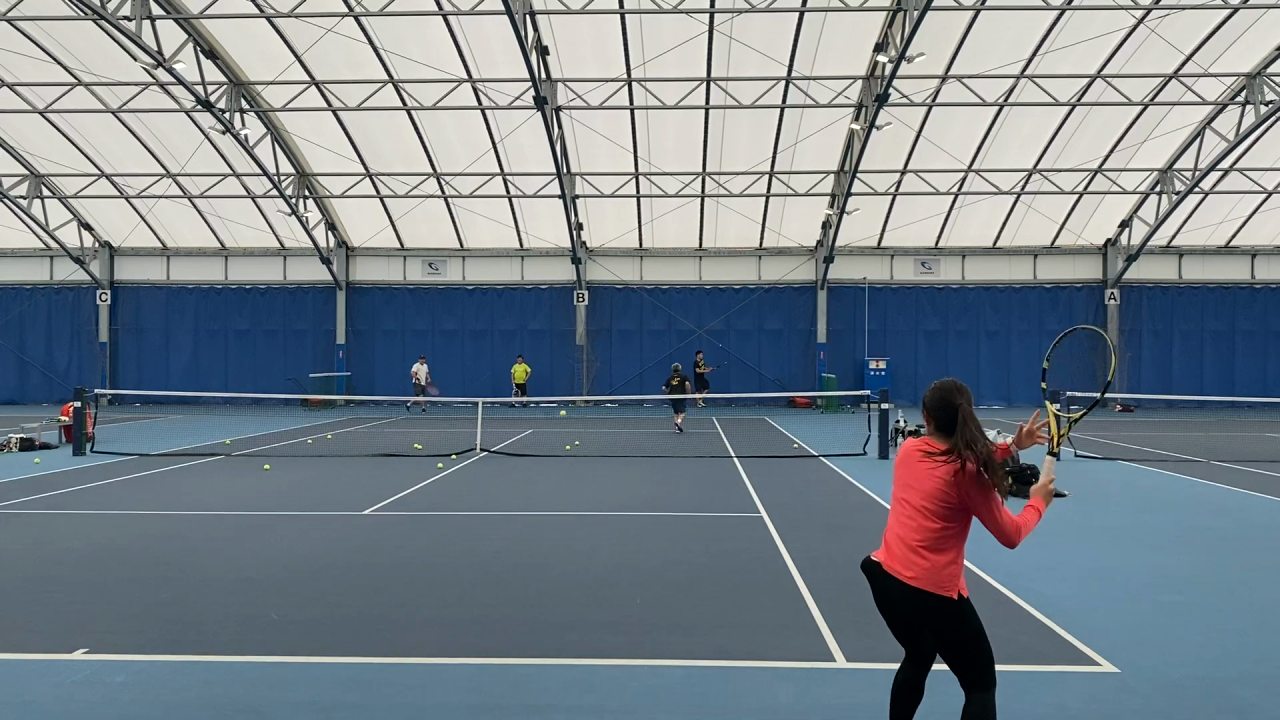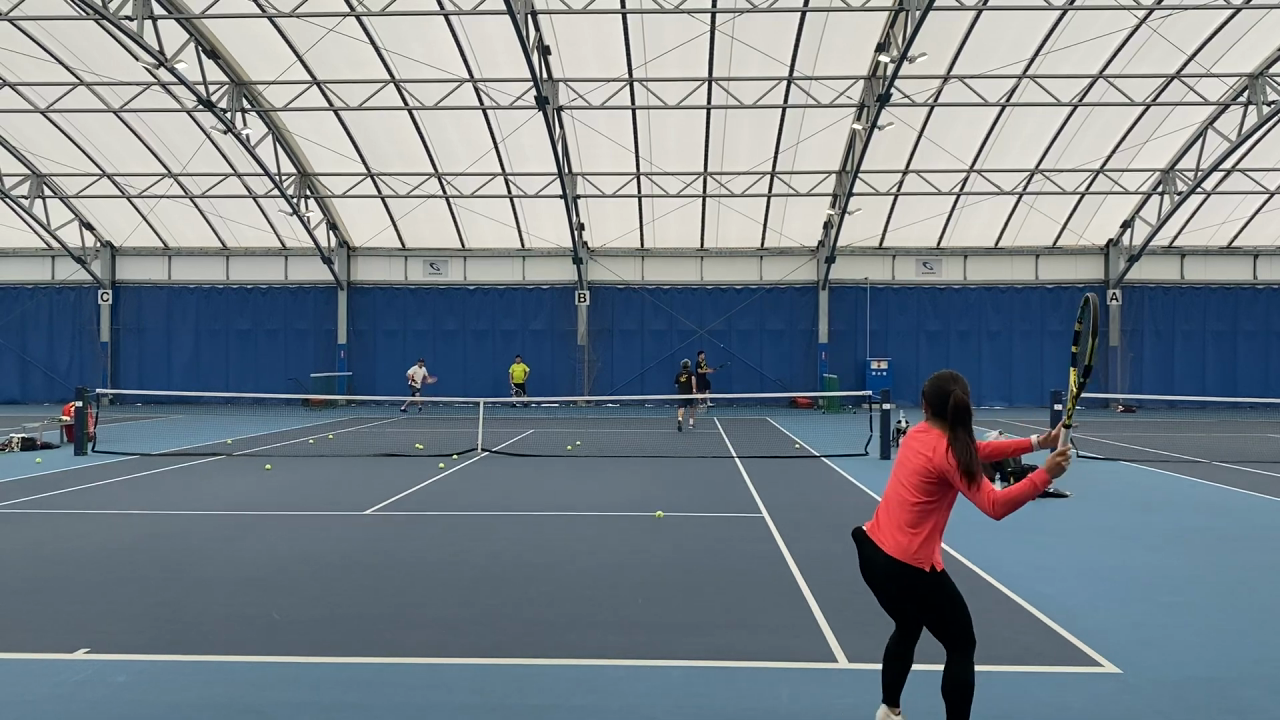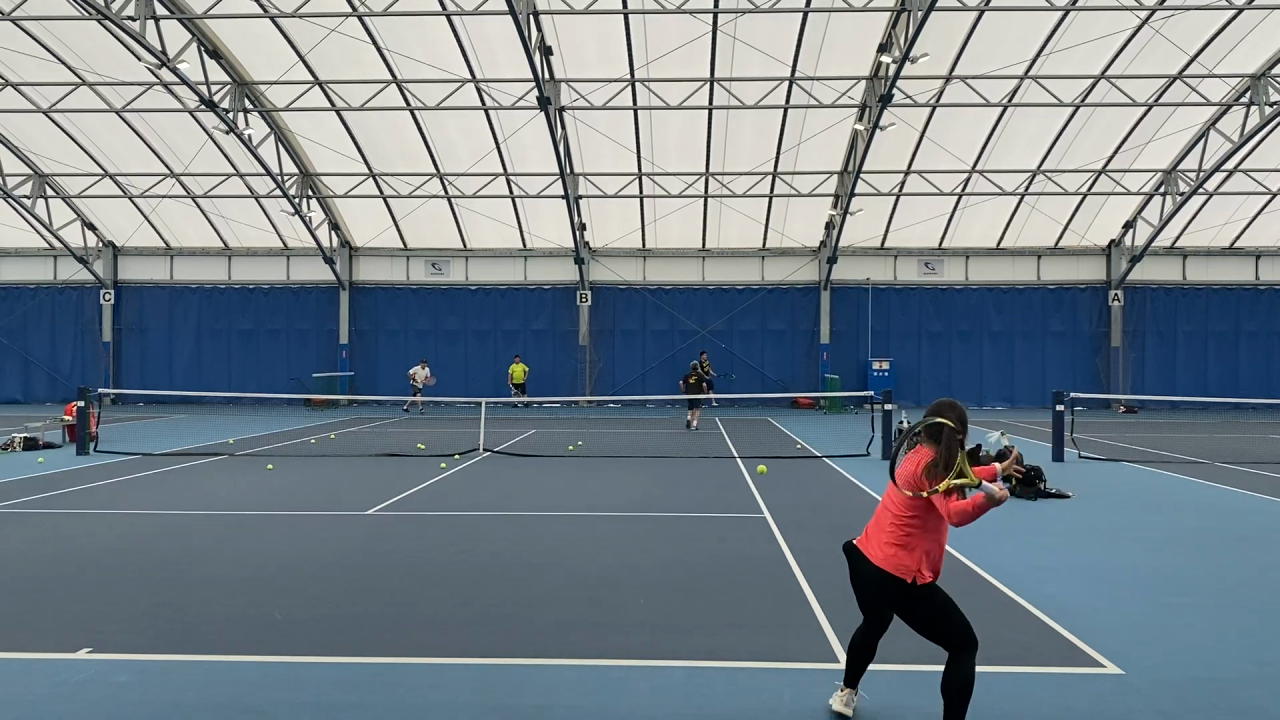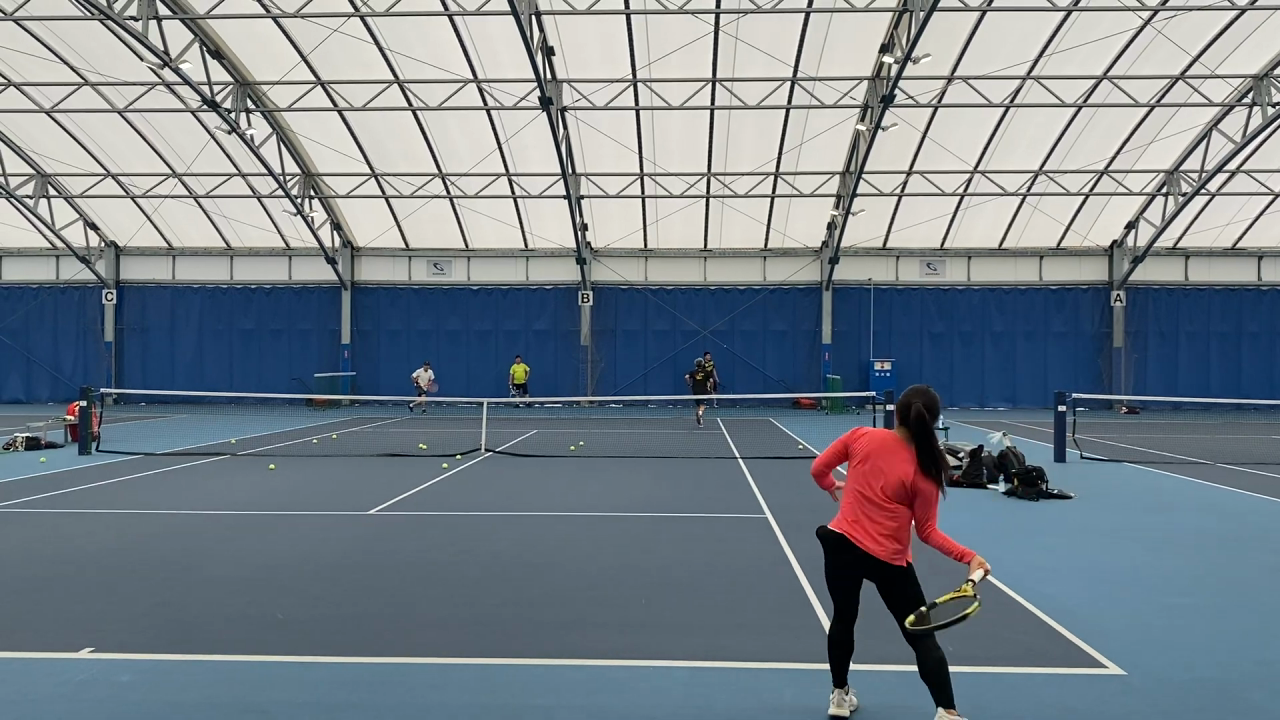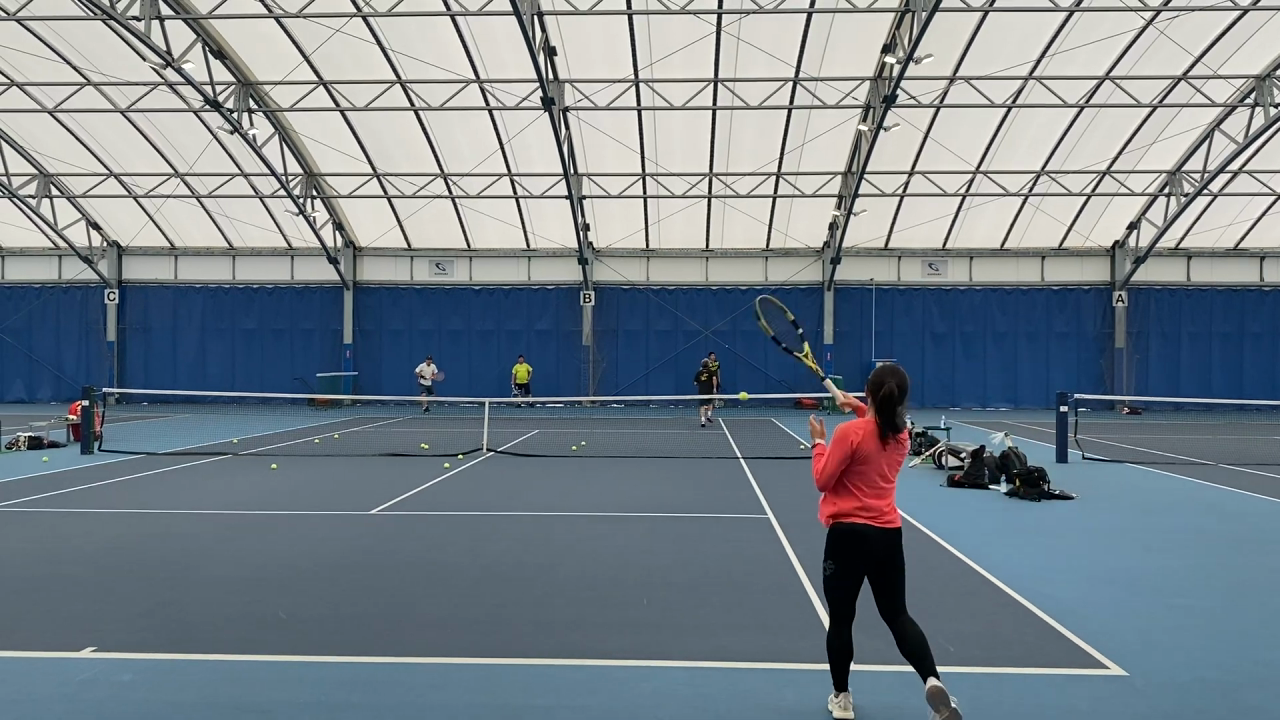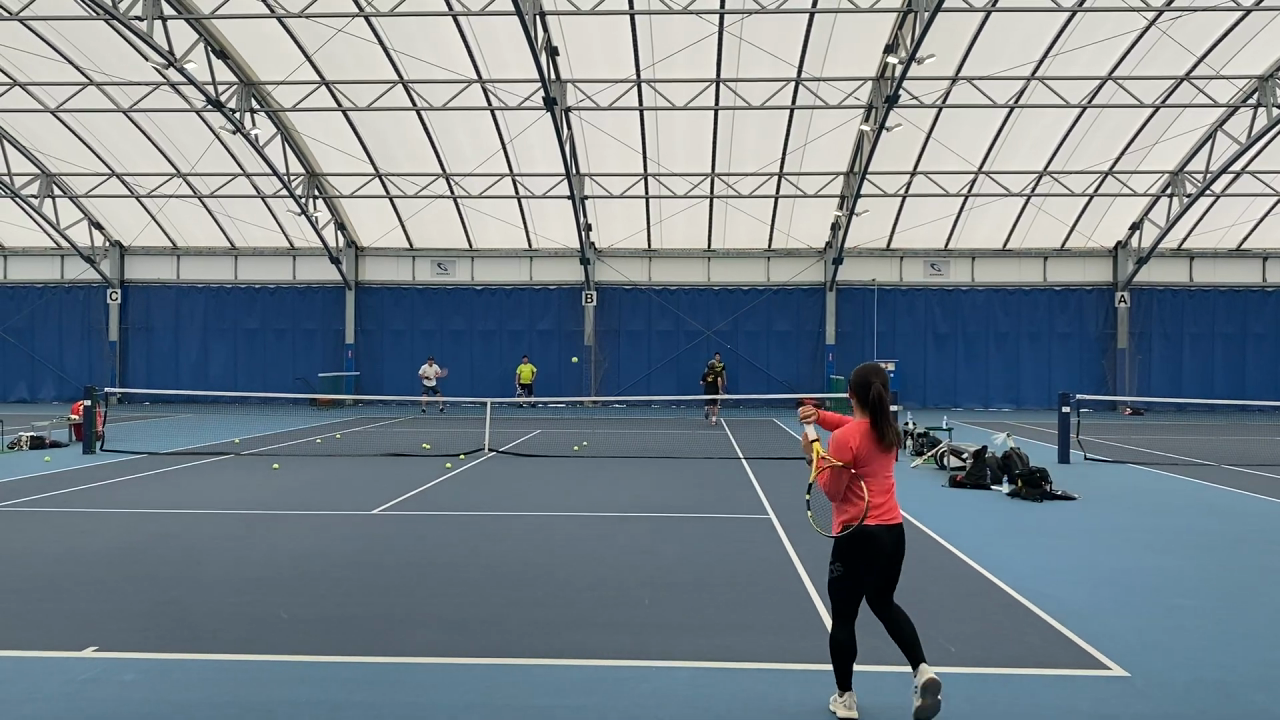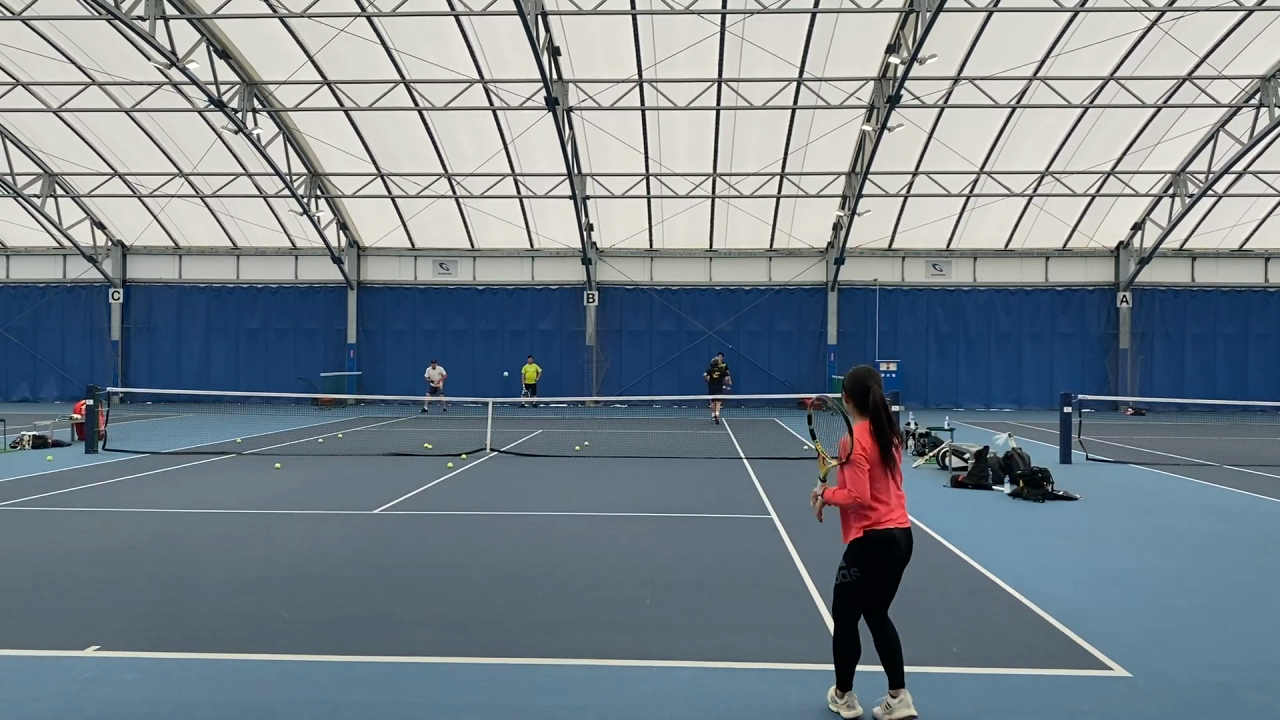
dt=0.2s
person 1, frame 1
left shoulder: (909, 450)
right shoulder: (969, 471)
right elbow: (1010, 536)
left wrist: (1009, 446)
right wrist: (1039, 501)
left hip: (886, 580)
right hip: (936, 593)
left knee: (918, 660)
right knee: (980, 685)
person 1, frame 2
left shoulder: (917, 433)
right shoulder: (948, 451)
left elbow: (972, 451)
right elbow: (994, 505)
left wrist: (1035, 443)
right wrist: (1045, 474)
left hip: (874, 552)
right hip: (912, 566)
left knee: (906, 629)
right knee: (961, 648)
person 1, frame 3
left shoulder: (920, 457)
right shoulder: (931, 467)
right elbow: (954, 513)
left wrist: (997, 469)
right wrist: (988, 498)
left hip: (864, 561)
right hip: (899, 577)
left knee: (874, 624)
right knee: (964, 646)
person 1, frame 4
left shoulder: (863, 437)
right shoulder: (924, 469)
left elbow: (818, 469)
right elbow: (928, 535)
left wrist: (832, 486)
right wrist: (968, 557)
left hip: (840, 545)
right hip: (888, 561)
left knee: (843, 618)
right knee: (921, 637)
person 1, frame 5
left shoulder: (849, 431)
right shoulder: (899, 434)
left elbow: (822, 481)
left wrist: (819, 441)
right wrist: (857, 406)
left hip: (847, 535)
right hip: (888, 536)
left knee: (840, 618)
right knee: (897, 616)
right ankle: (933, 683)
person 1, frame 6
left shoulder: (845, 437)
right shoulder: (888, 430)
left elbow: (832, 489)
right wrist: (820, 415)
left hip: (857, 537)
right hip: (893, 532)
left knee: (843, 617)
right knee: (885, 604)
right ankle: (923, 672)
person 1, frame 7
left shoulder: (854, 442)
right shoulder: (888, 435)
left elbow: (858, 497)
left wrist: (826, 494)
right wrist: (833, 488)
left hip: (872, 541)
right hip: (900, 536)
left knee: (844, 617)
right knee: (876, 614)
